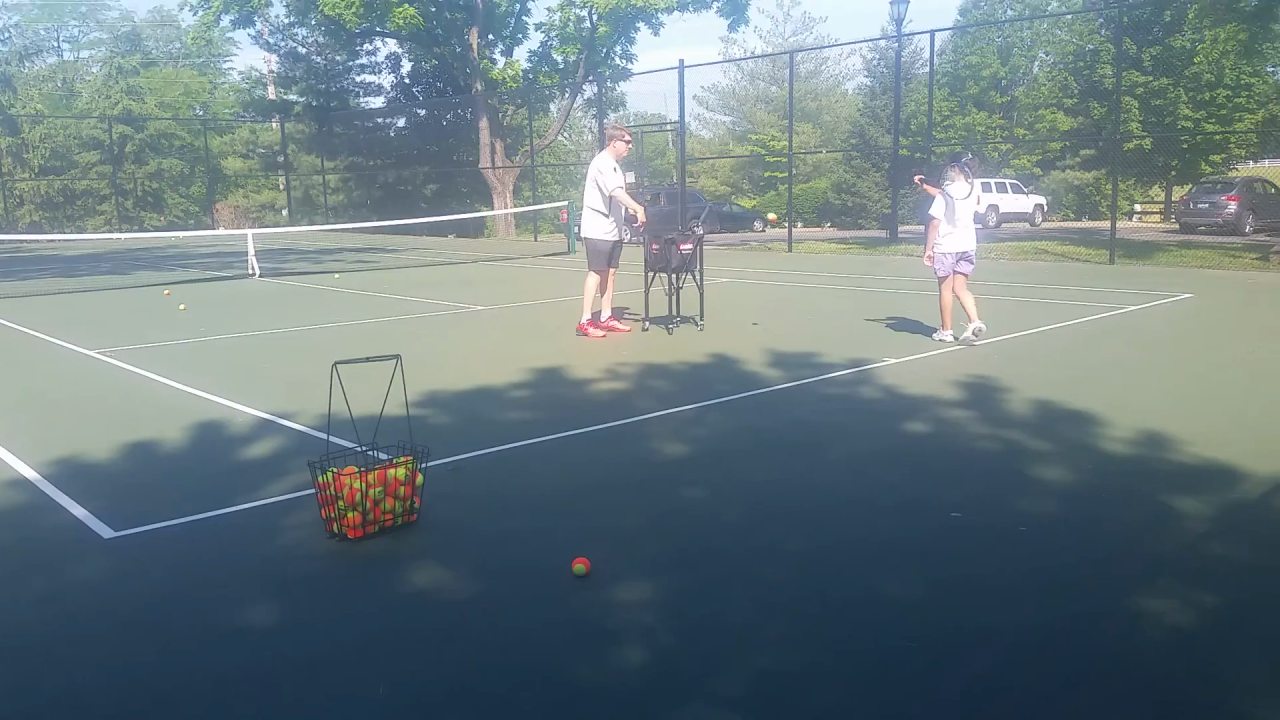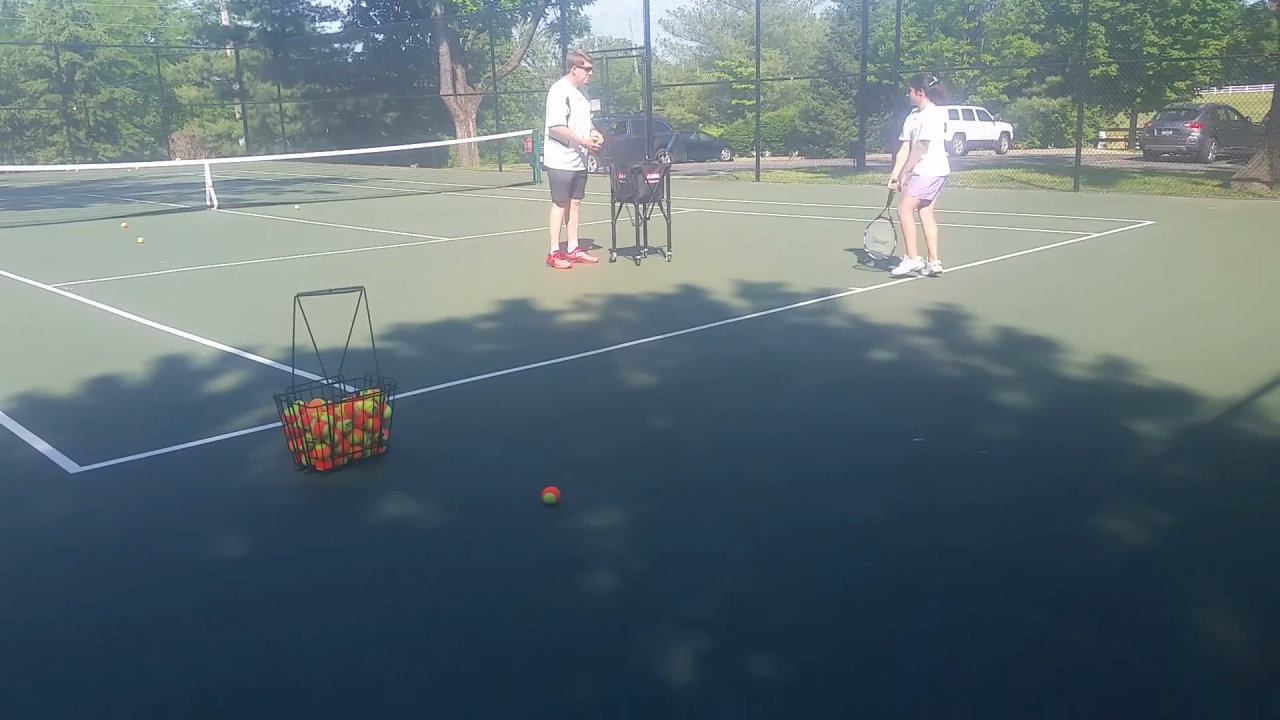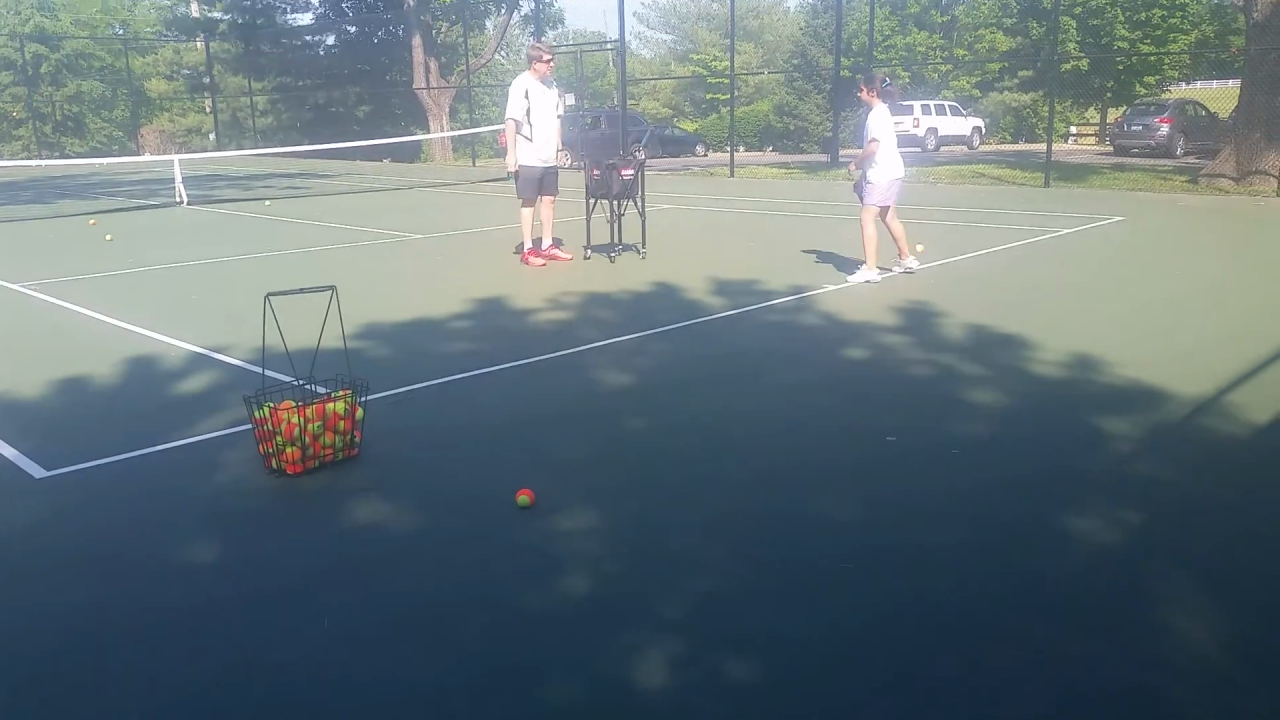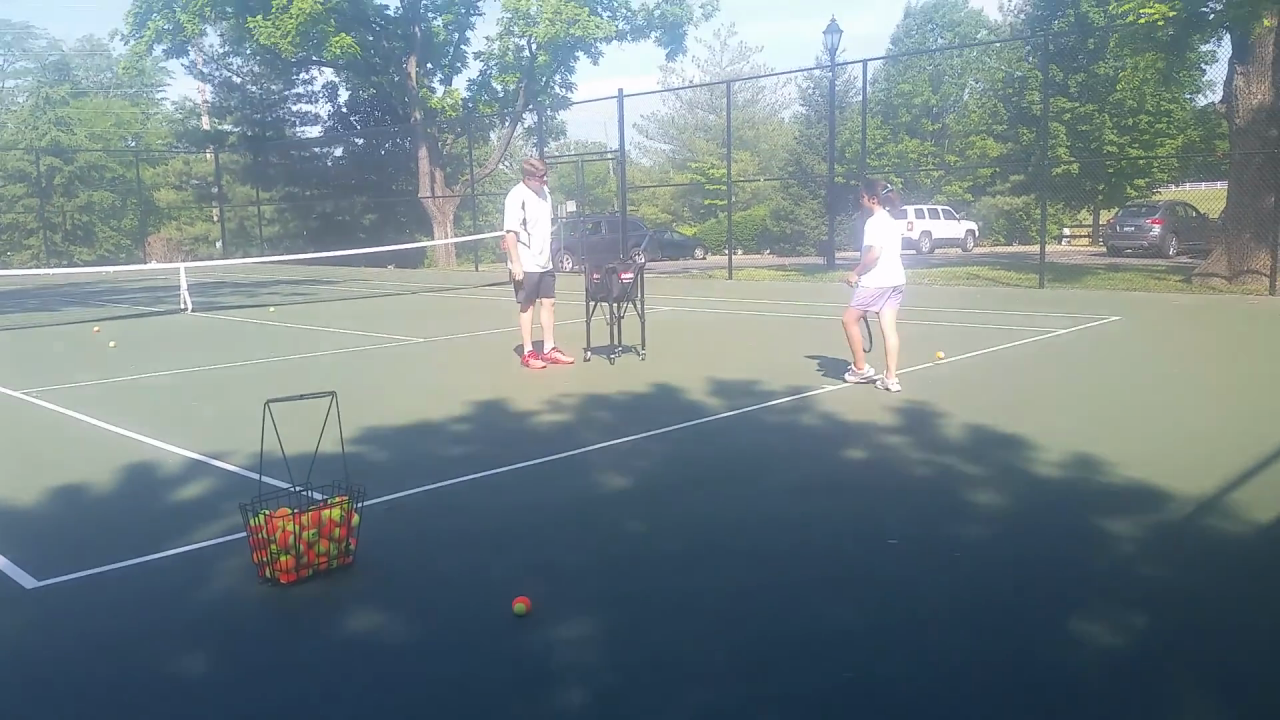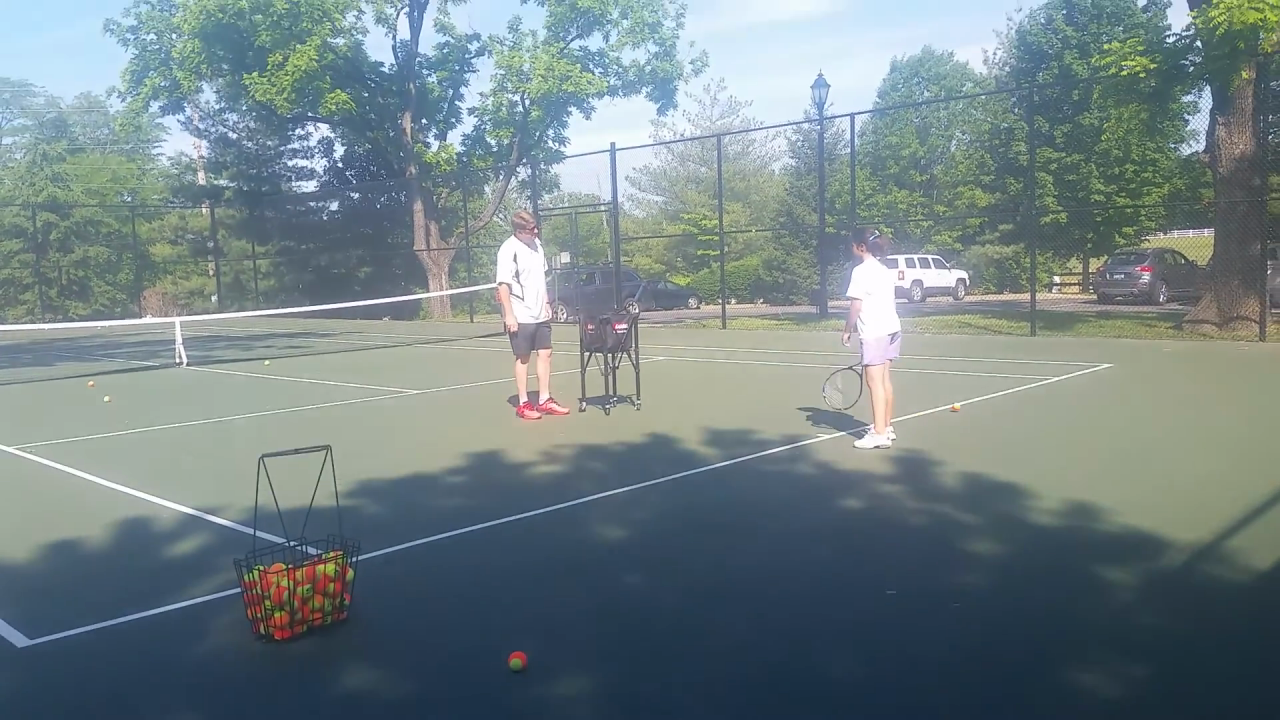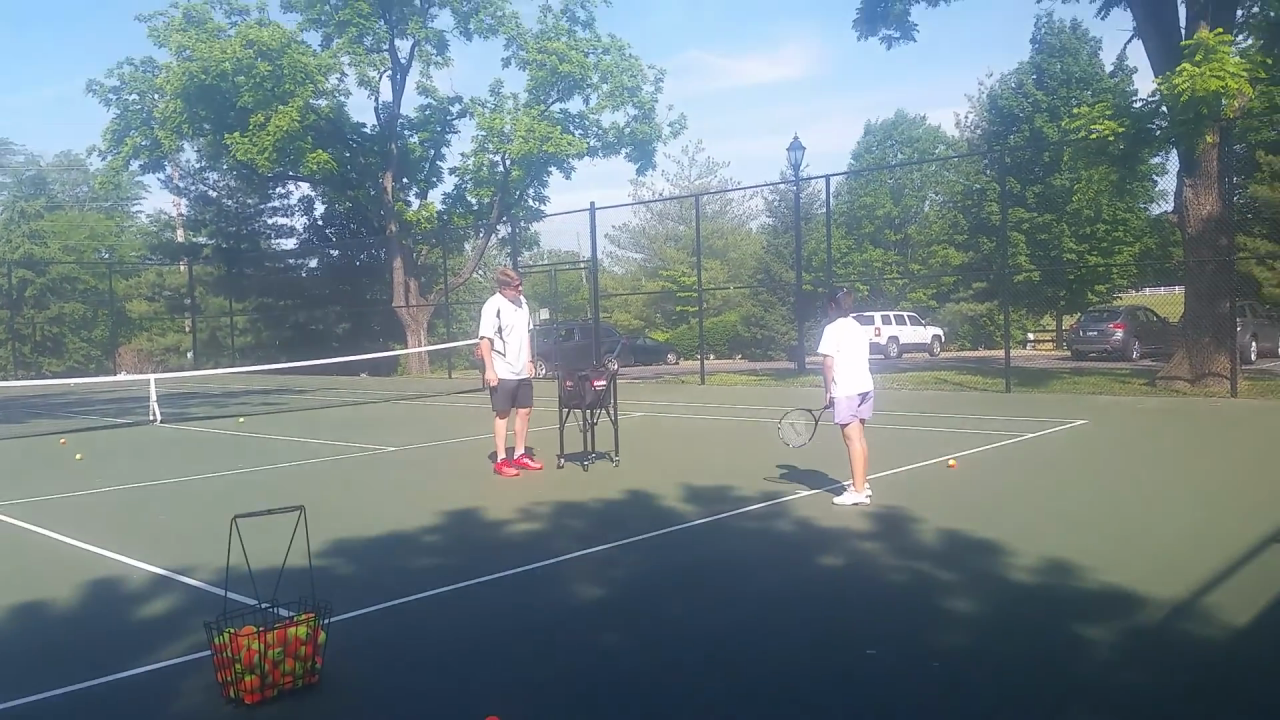
dt=0.5s
person 1, frame 1
left shoulder: (613, 164)
right shoulder: (603, 164)
right elbow: (615, 191)
left wrist: (629, 206)
right wrist: (637, 208)
left hip: (611, 230)
right hip: (597, 230)
left knee: (610, 272)
right knee: (597, 273)
left ankle: (606, 318)
right ankle: (586, 322)
person 1, frame 2
left shoulder: (581, 92)
right shoulder: (560, 91)
right elbow: (556, 127)
left wrist: (593, 132)
right wrist: (582, 141)
left hip: (579, 160)
right hip: (560, 160)
left knee: (574, 203)
right knee: (560, 204)
left ankle: (573, 249)
right ankle: (554, 252)
person 1, frame 3
left shoulder: (551, 83)
right shoulder: (521, 85)
right elbow: (511, 121)
left wrist: (558, 148)
right wrist: (511, 153)
left hip: (548, 157)
right hip: (528, 158)
left knee: (549, 200)
right knee: (529, 202)
left ankle: (547, 246)
right ankle: (528, 250)
person 1, frame 4
left shoulder: (544, 191)
right shoulder: (517, 196)
right elbow: (510, 232)
right wrist: (515, 262)
left hip: (544, 262)
right hip: (526, 264)
left knee: (548, 302)
right knee: (527, 306)
left ankle: (549, 350)
right ankle: (528, 353)
person 1, frame 5
left shoulder: (536, 243)
right shoulder: (509, 250)
right elbow: (503, 284)
left wrist: (546, 302)
right wrist: (509, 314)
left hip: (539, 313)
right hip: (521, 316)
left knee: (545, 353)
right knee: (523, 357)
left ankle: (545, 400)
right ankle: (523, 404)
person 1, frame 6
left shoulder: (522, 302)
right shoulder: (493, 306)
right elbow: (485, 339)
left wrist: (530, 360)
right wrist: (489, 369)
left hip: (522, 371)
right hip: (502, 372)
left knee: (524, 411)
right knee: (503, 414)
left ankle: (519, 455)
right ankle: (501, 460)
person 2, frame 1
left shoulder: (949, 190)
right shoulder: (973, 190)
left elbow: (935, 223)
left wrist: (928, 248)
right wrist: (925, 186)
left hip: (946, 246)
right hip: (968, 245)
left knee: (945, 288)
right knee: (960, 288)
left ankle: (946, 331)
right ankle: (975, 323)
person 2, frame 2
left shoulder: (932, 114)
right shoulder: (912, 117)
left elbow: (921, 148)
right elbow: (904, 147)
left wrist: (903, 172)
right wrist: (894, 173)
left hip: (930, 171)
right hip: (920, 172)
left knee: (904, 209)
right knee: (926, 214)
left ankle: (912, 258)
right ankle: (933, 262)
person 2, frame 3
left shoulder: (878, 114)
right shoulder: (877, 114)
left elbow: (873, 147)
left wrist: (855, 163)
right wrist: (863, 176)
left hip: (883, 174)
right hip: (886, 173)
left knee: (867, 218)
right knee: (888, 217)
left ankle: (870, 269)
right ankle: (906, 258)
person 2, frame 4
left shoulder: (874, 222)
right shoulder: (892, 222)
left elbow: (874, 253)
left wrist: (855, 272)
right wrist: (861, 272)
left hip: (875, 281)
right hip: (896, 279)
left knee: (850, 320)
right knee: (889, 329)
left ankle: (861, 368)
right ankle: (891, 378)
person 2, frame 5
left shoulder: (861, 270)
right shoulder: (885, 270)
left elbow: (856, 306)
left wrist: (847, 330)
left hip: (874, 331)
right hip: (891, 328)
left knee: (874, 382)
right knee: (884, 379)
left ankle: (879, 433)
right ankle: (886, 427)
person 2, frame 6
left shoulder: (832, 329)
right shoulder: (860, 328)
left elbow: (828, 363)
right elbow: (865, 360)
left wrist: (828, 390)
left hip: (845, 390)
right hip: (865, 386)
left knee: (852, 439)
right knee: (859, 437)
left ankle: (858, 491)
right ankle: (862, 484)
